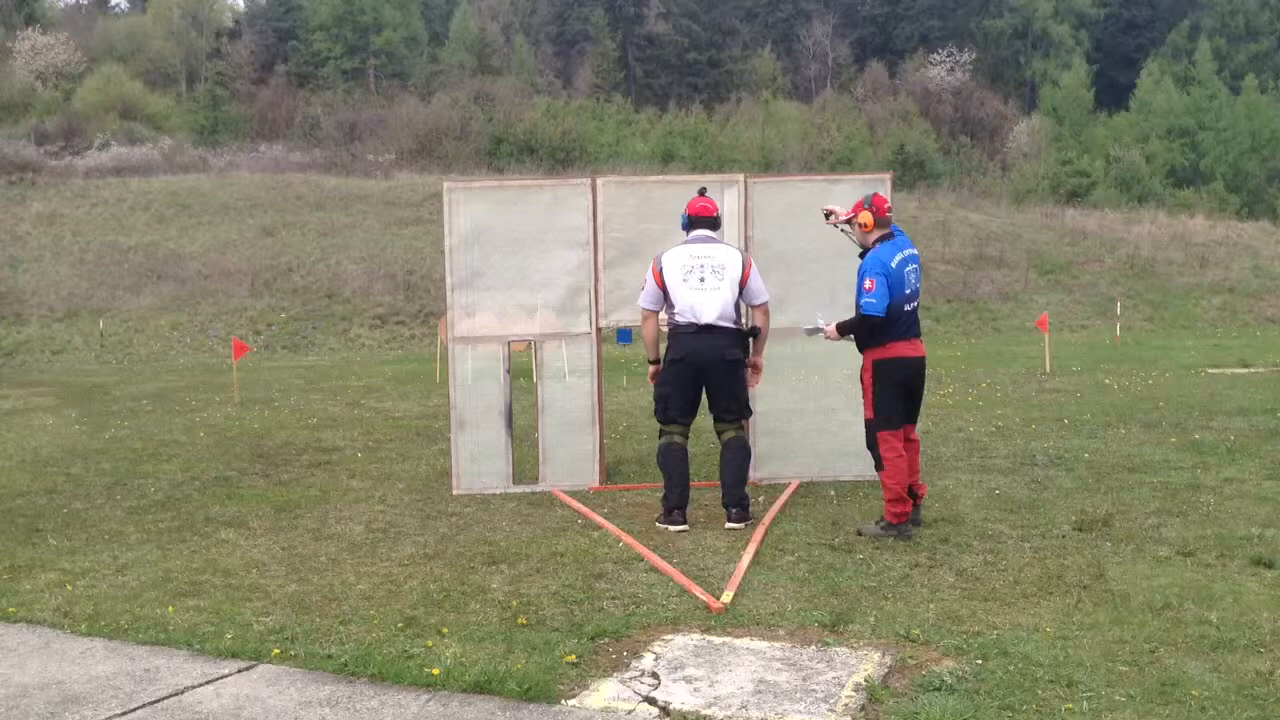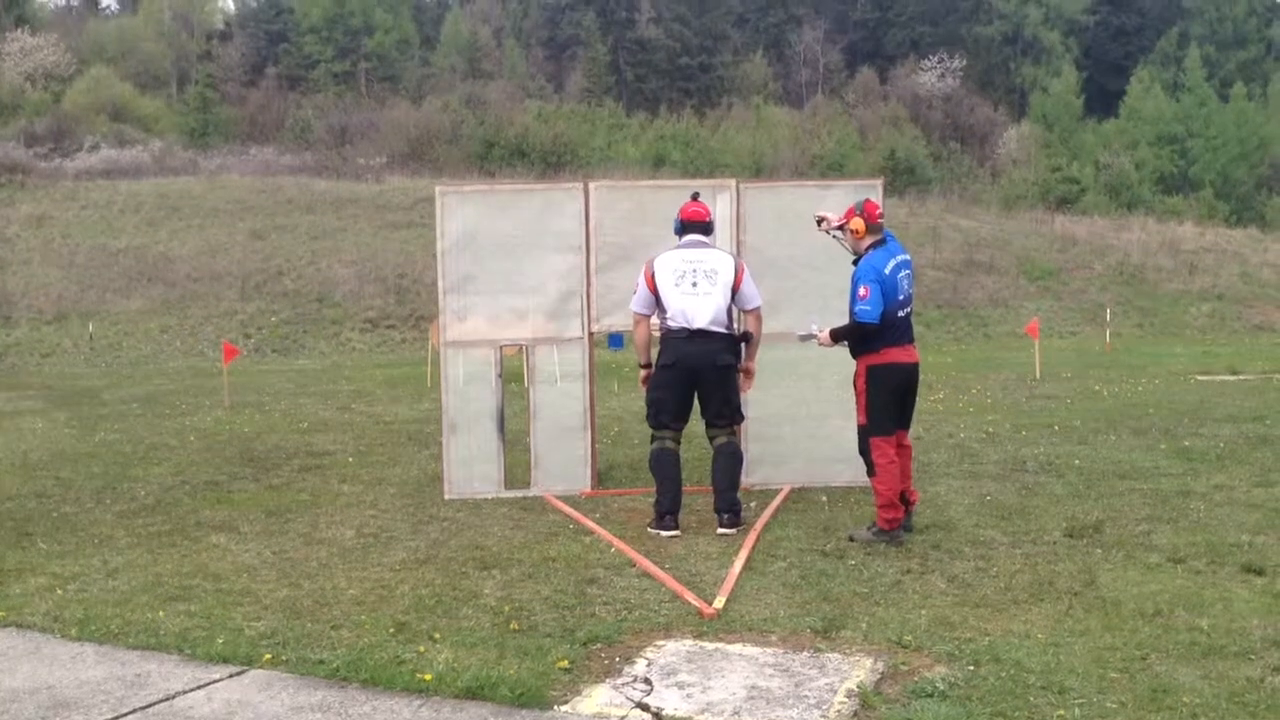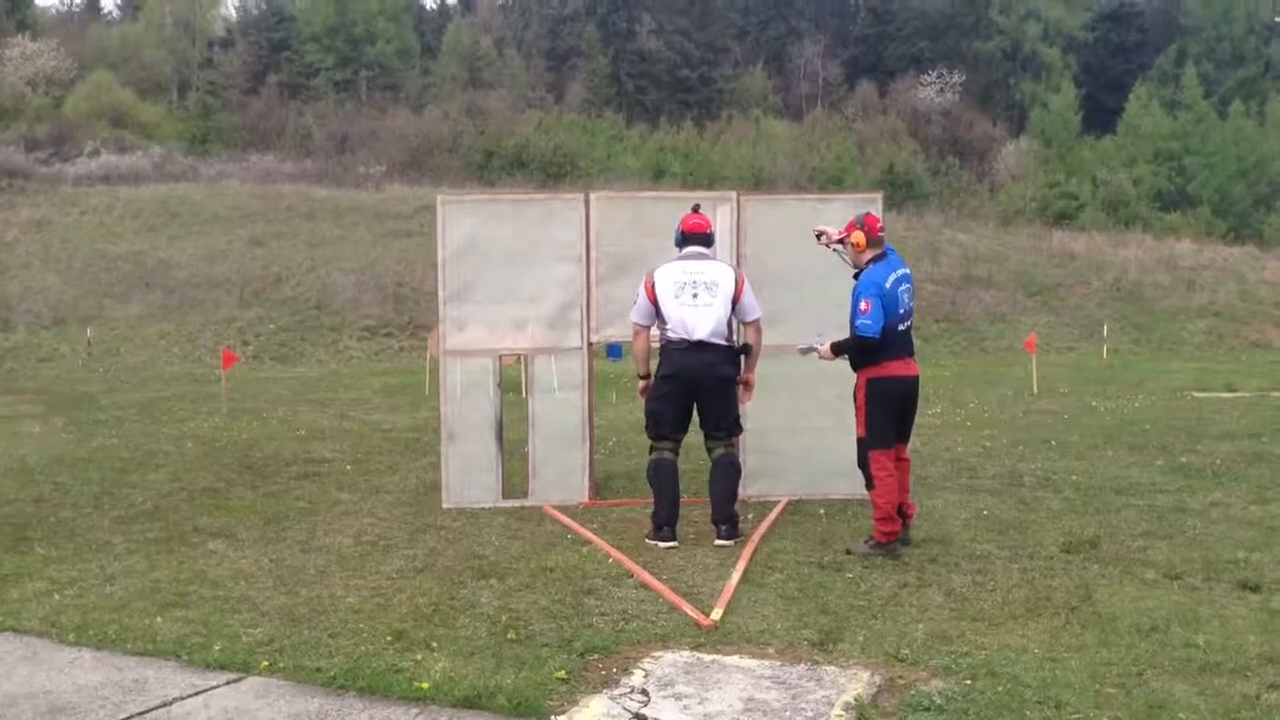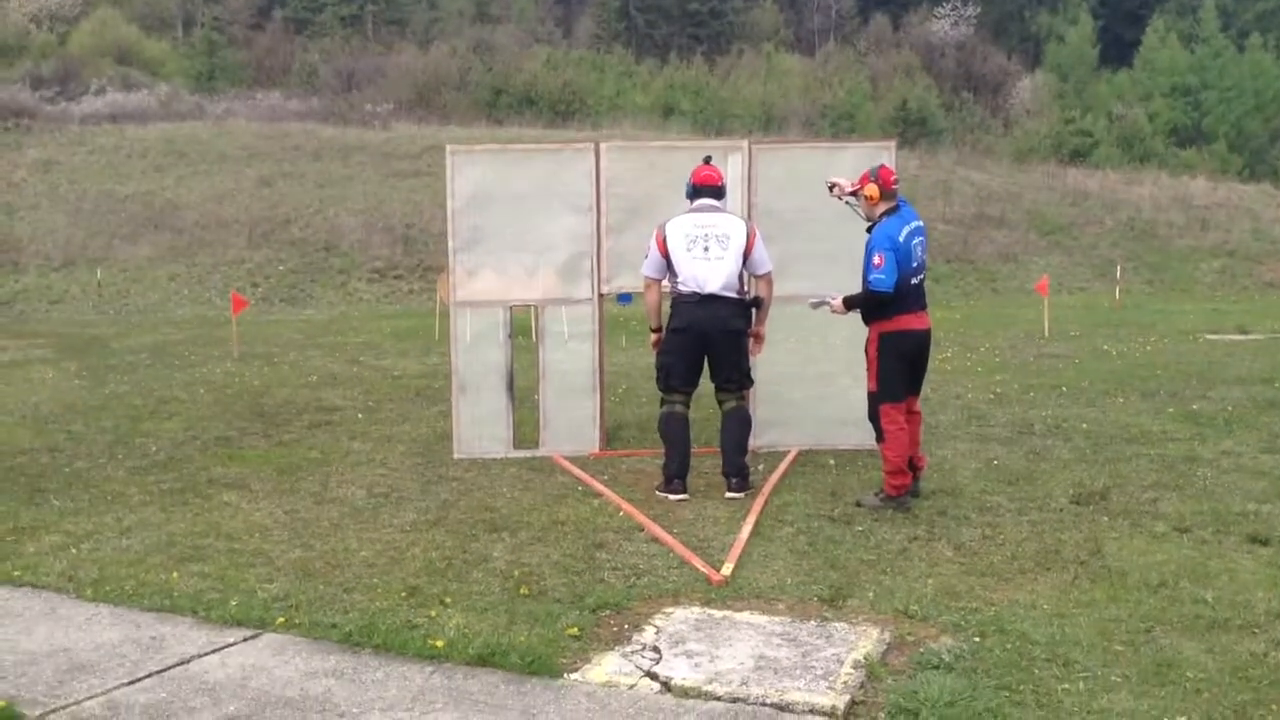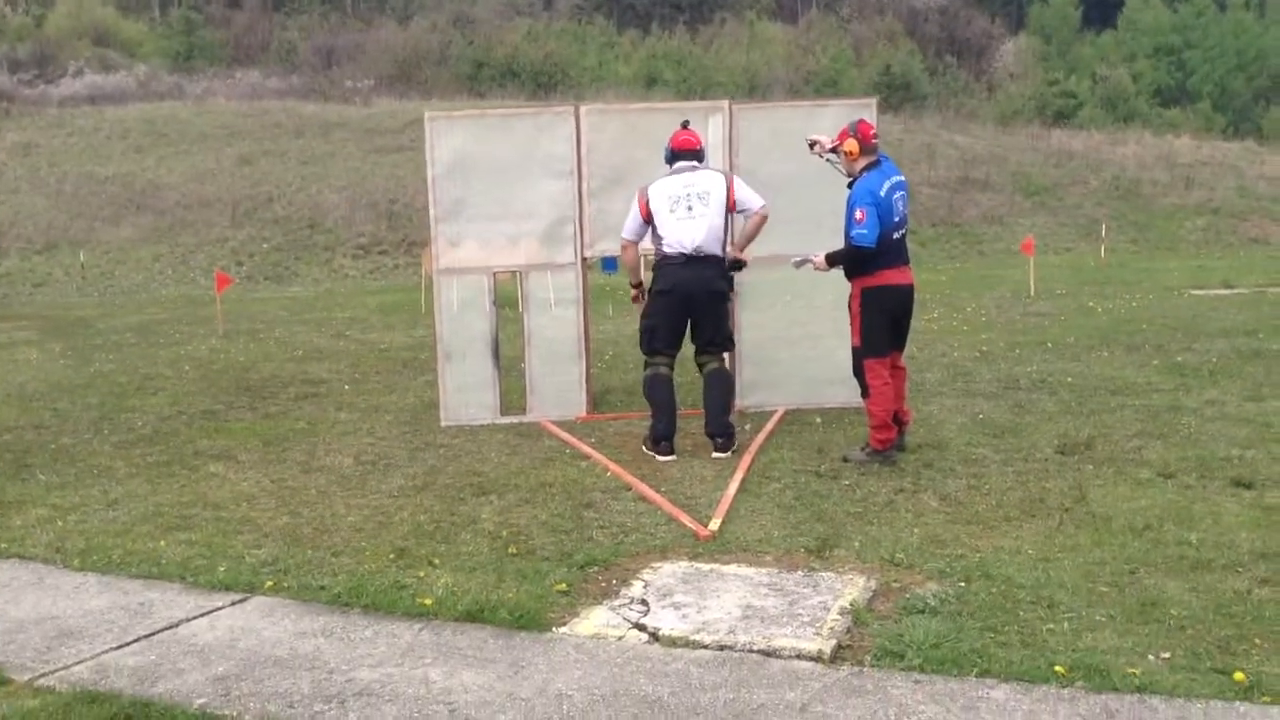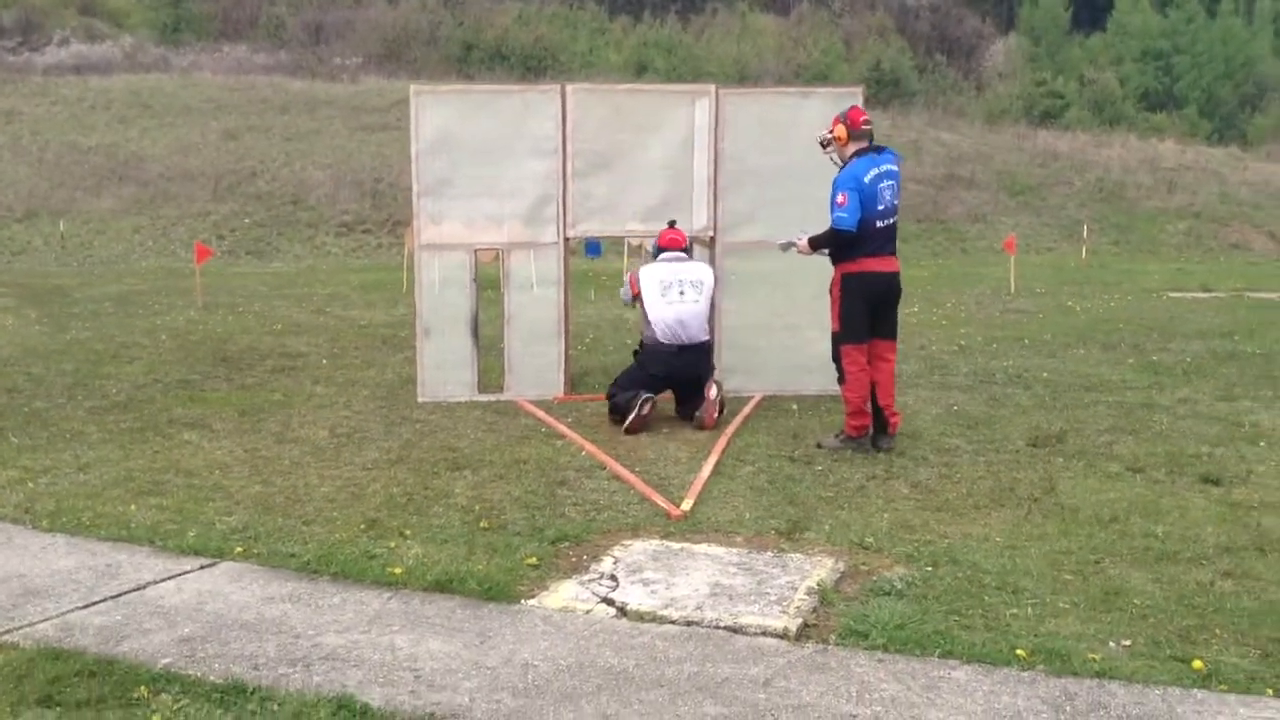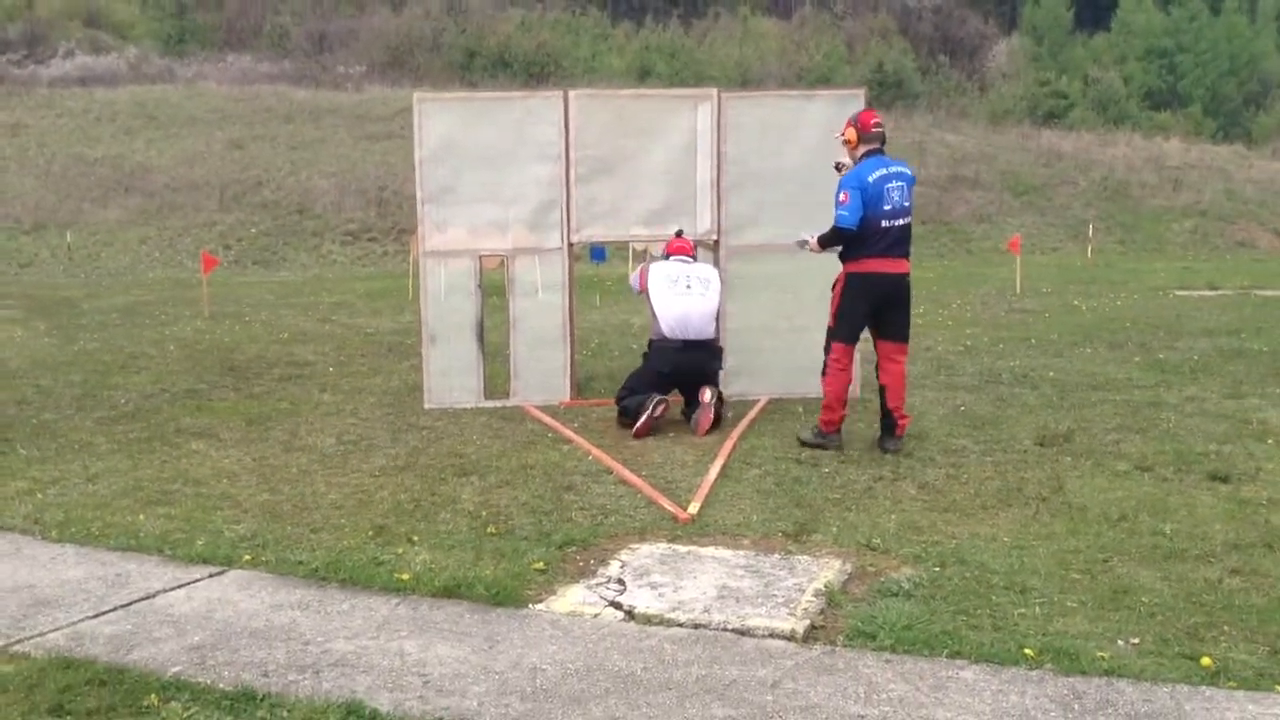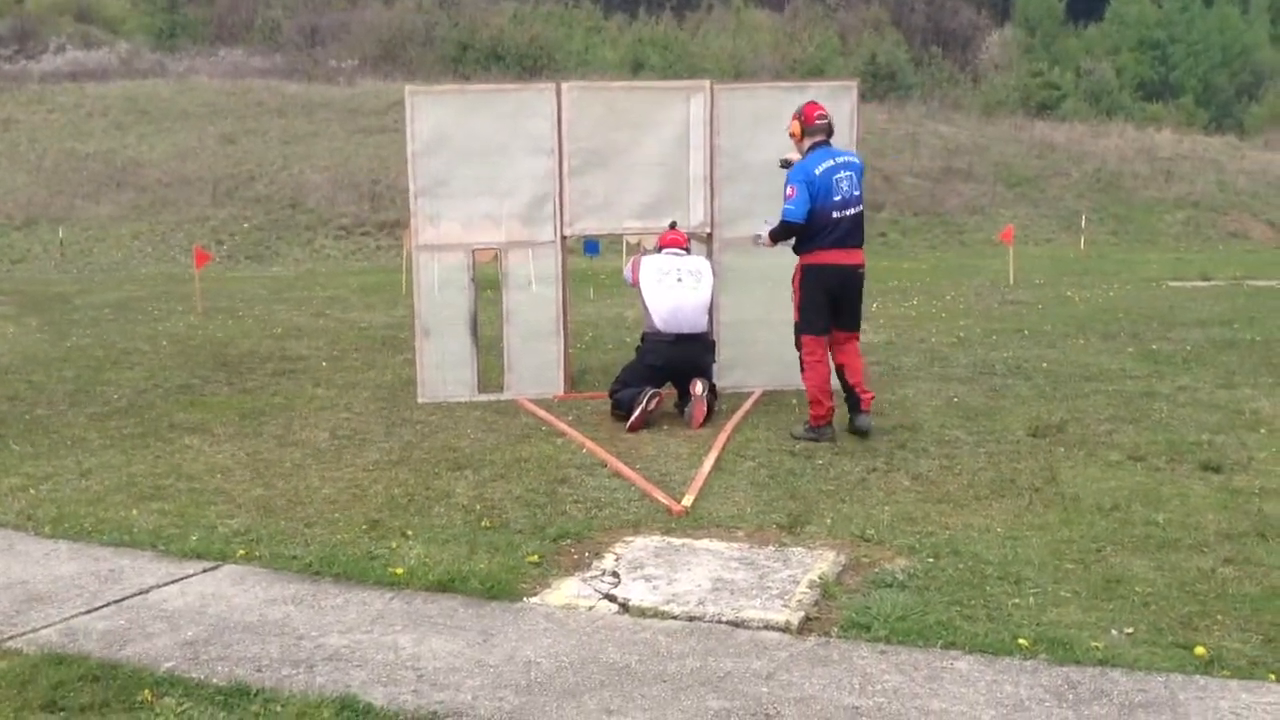
dt=0.7s
person 1, frame 1
left shoulder: (874, 262)
right shoulder: (905, 244)
left elbow: (871, 316)
right elbow: (886, 230)
left wrist: (840, 329)
right wrist: (846, 217)
left hip: (885, 360)
right hip: (913, 354)
left knee: (886, 439)
right knee: (906, 433)
left ankle: (897, 519)
right ankle: (913, 503)
person 1, frame 2
left shoulder: (868, 267)
right shoulder: (897, 250)
left elbow: (866, 323)
right elbow: (880, 234)
left wrist: (834, 335)
right wrist: (839, 223)
left hip: (879, 367)
right hip: (907, 360)
left knee: (878, 445)
right knee: (898, 439)
left ankle: (889, 524)
right ankle: (905, 510)
person 1, frame 3
left shoulder: (869, 282)
right shoulder: (897, 263)
left elbow: (867, 337)
right elbow: (878, 248)
left wrist: (835, 349)
right wrist: (839, 237)
left hip: (879, 380)
right hip: (907, 373)
left knee: (877, 458)
right knee: (897, 452)
left ankle: (886, 537)
right ankle: (902, 523)
person 1, frame 4
left shoulder: (882, 235)
right shoulder: (910, 216)
left elbow: (880, 291)
right elbow: (892, 201)
left wrist: (847, 303)
right wrist: (852, 190)
left hip: (892, 333)
right hip: (919, 327)
left knee: (887, 411)
right knee: (908, 406)
left ankle: (896, 489)
right ankle: (912, 475)
person 1, frame 5
left shoulder: (863, 191)
right shoulder: (892, 171)
left elbow: (862, 247)
right elbow: (872, 158)
left wrist: (829, 259)
right wrist: (832, 146)
left hip: (874, 288)
right hip: (903, 282)
left knee: (872, 367)
right knee: (892, 361)
left ankle: (881, 444)
right ankle: (898, 429)
person 1, frame 6
left shoulder: (848, 177)
right shoulder: (890, 162)
left elbow: (843, 231)
left wrist: (812, 244)
right wrist: (838, 149)
left hip: (856, 275)
right hip: (889, 273)
left knee: (851, 355)
right knee: (883, 353)
left ankle: (856, 432)
right ankle: (886, 430)
person 1, frame 7
left shoulder: (854, 179)
right shoulder: (905, 172)
left elbow: (846, 229)
left wrist: (820, 243)
left hip: (861, 276)
right hip: (898, 275)
left knee: (839, 353)
right knee: (893, 355)
left ankle: (829, 429)
right ankle: (893, 432)
person 1, frame 8
left shoulder: (802, 172)
right shoulder: (853, 161)
left elbow: (794, 222)
left wrist: (771, 236)
left hip: (817, 268)
right hip: (853, 265)
left knee: (813, 346)
right knee: (847, 341)
left ankle: (821, 423)
right ankle: (861, 410)
person 2, frame 1
left shoulder: (665, 260)
right shoulder: (738, 258)
left elbow: (649, 315)
right elbow: (761, 310)
left wrist: (654, 360)
right wrist: (757, 354)
left hip: (683, 346)
right hip: (726, 346)
left knee: (674, 429)
right knee: (732, 427)
left ankle: (675, 512)
right ankle: (736, 510)
person 2, frame 2
left shoulder: (657, 264)
right shoulder: (731, 263)
left elbow: (640, 319)
right elbow: (754, 315)
left wrist: (645, 365)
right wrist: (749, 359)
left hip: (675, 351)
right hip: (718, 351)
left knee: (665, 434)
right knee: (724, 433)
left ankle: (667, 517)
right ankle: (727, 515)
person 2, frame 3
left shoulder: (657, 276)
right shoulder: (731, 275)
left elbow: (640, 331)
right elbow: (753, 327)
left wrist: (644, 375)
right wrist: (749, 370)
left hip: (674, 362)
right hip: (718, 362)
left knee: (664, 445)
right knee: (723, 444)
left ankle: (664, 529)
right ankle: (725, 527)
person 2, frame 4
left shoulder: (668, 229)
right shoulder: (743, 228)
left elbow: (652, 284)
right elbow: (765, 280)
left wrist: (656, 328)
right wrist: (759, 323)
left hip: (685, 315)
right hip: (729, 316)
left knee: (675, 398)
right knee: (733, 397)
left ankle: (675, 481)
right ankle: (736, 479)
person 2, frame 5
left shoulder: (651, 190)
right shoulder: (722, 181)
left elbow: (627, 245)
right elbow: (760, 212)
left wrist: (636, 284)
right wrist: (737, 249)
left hip: (670, 276)
right hip: (711, 275)
left knee: (658, 361)
right knee: (713, 358)
left ankle: (662, 441)
right ankle: (721, 437)
person 2, frame 6
left shoulder: (642, 274)
right shoulder: (706, 271)
left elbow: (626, 298)
left hip: (657, 357)
right hip: (697, 358)
left knee: (616, 397)
right knee: (692, 404)
left ankle: (636, 403)
right ankle: (701, 403)
person 2, frame 7
left shoulder: (651, 270)
right shoulder: (711, 272)
left elbow: (635, 281)
left hip: (665, 353)
right hip: (705, 355)
left knee: (626, 401)
right knee: (699, 403)
left ankle: (648, 406)
right ankle: (705, 406)
person 2, frame 8
left shoulder: (643, 263)
right shoulder: (704, 265)
left elbow: (629, 273)
left hip: (658, 347)
right hip: (697, 349)
left knee: (619, 395)
right knee: (704, 396)
left ankle: (641, 399)
right ankle: (698, 399)
